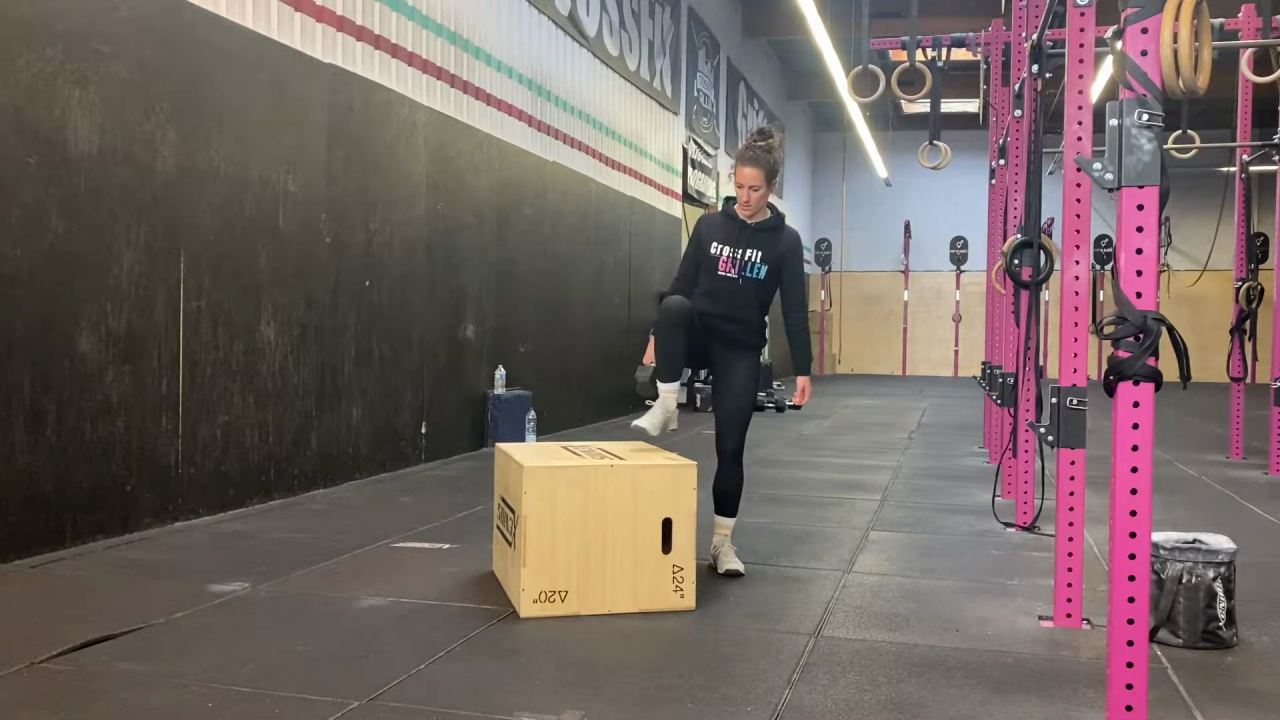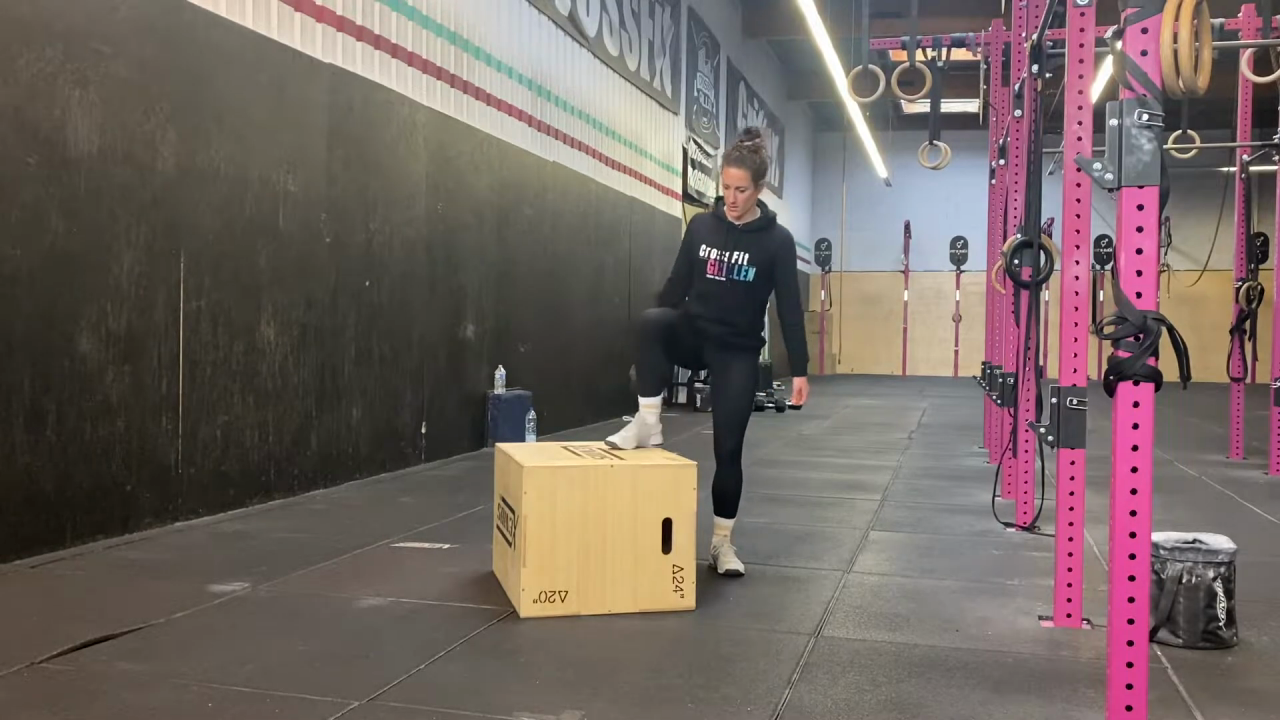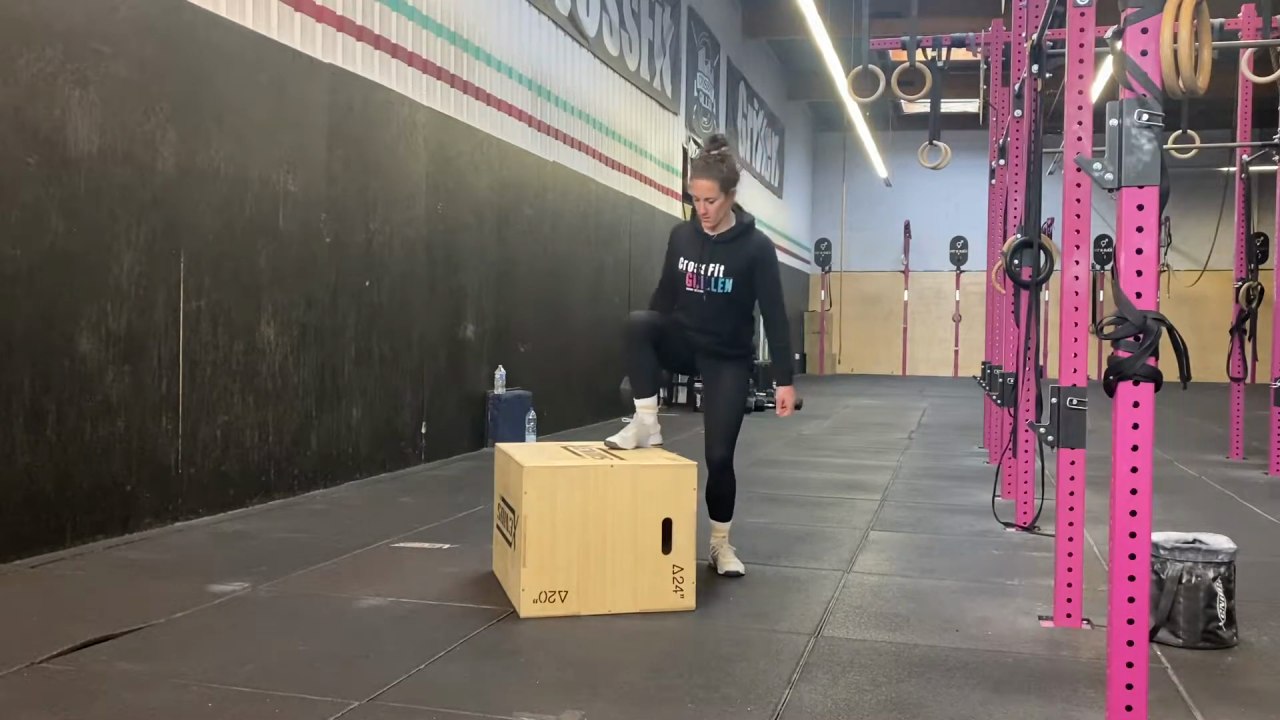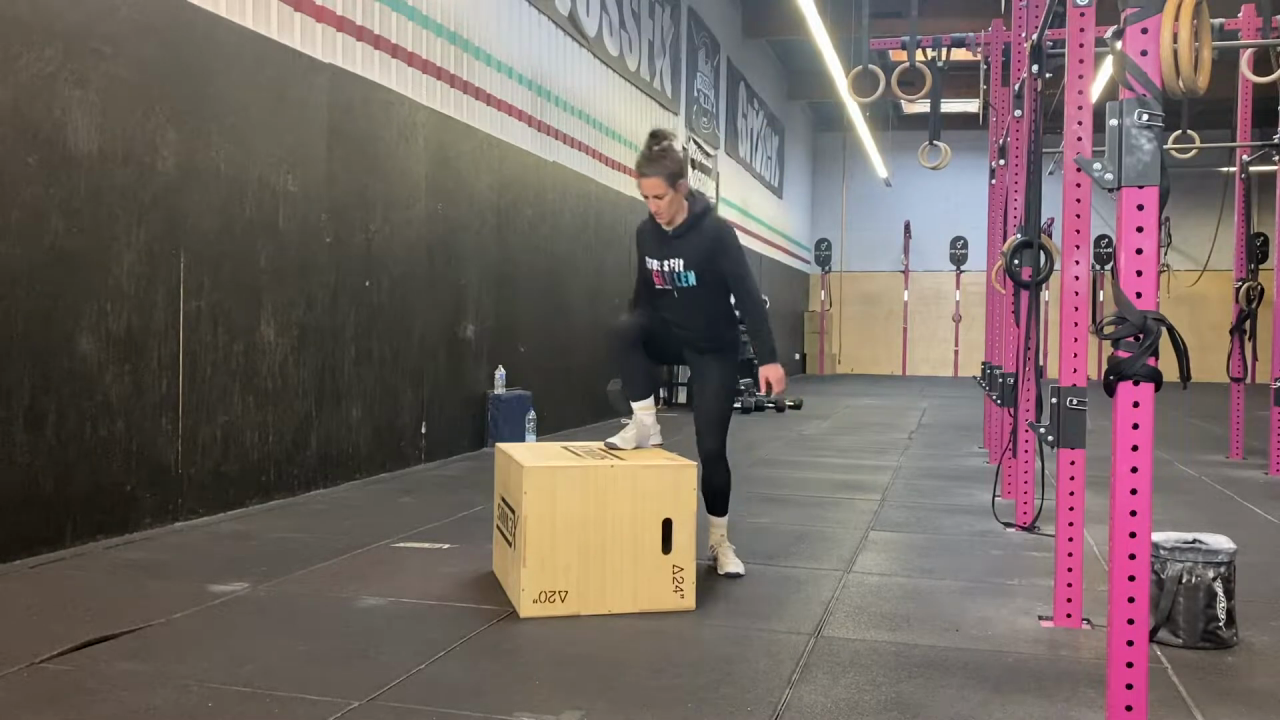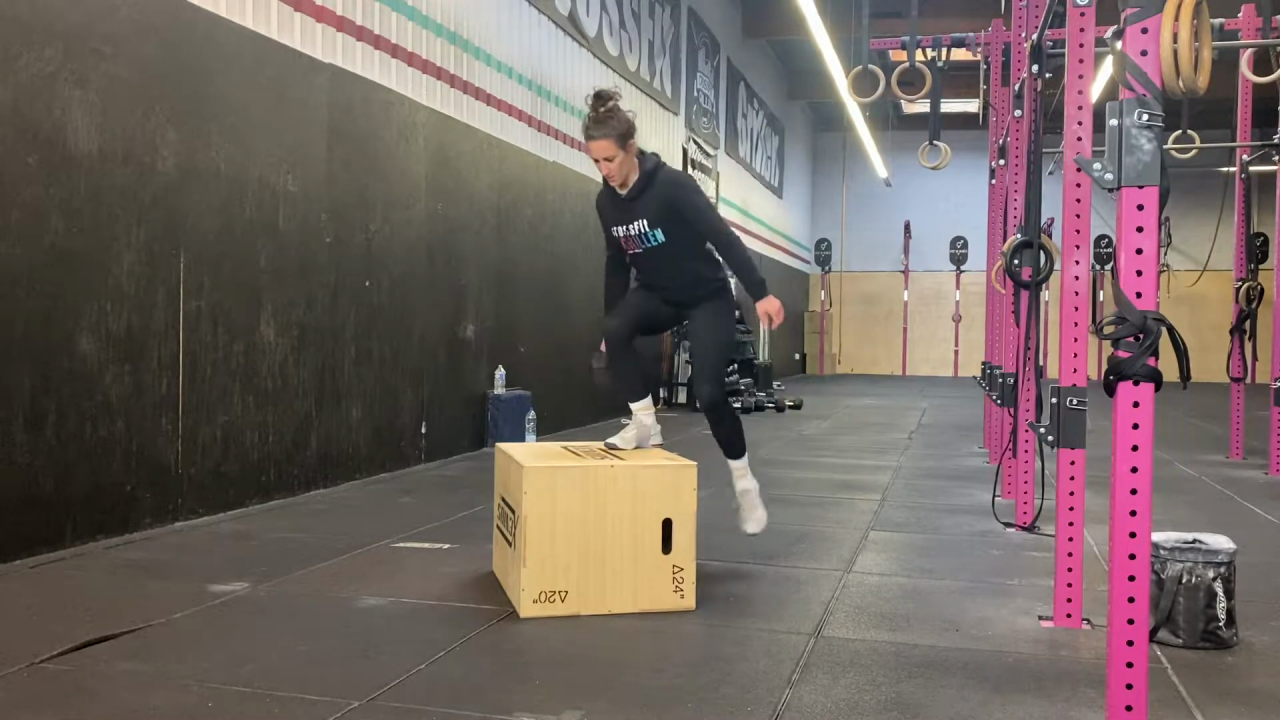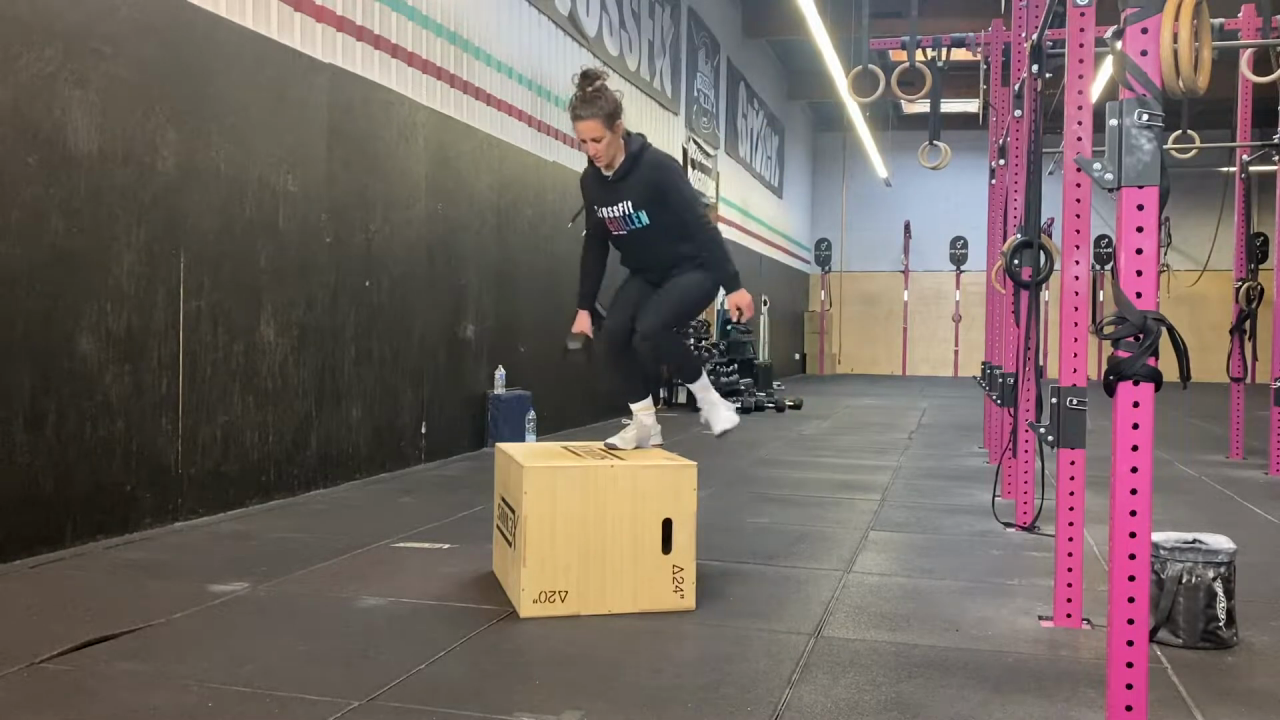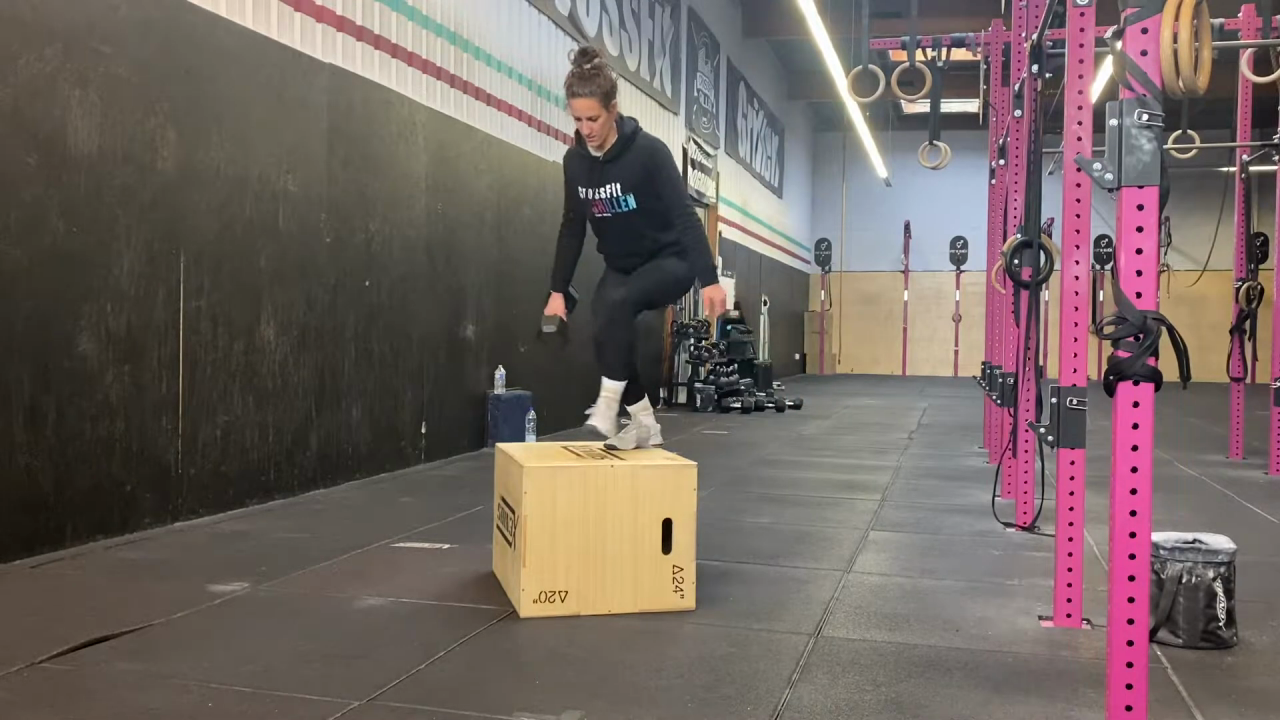
dt=0.2s
person 1, frame 1
left shoulder: (785, 240)
right shoulder: (710, 224)
left elbow: (795, 308)
right elbow: (683, 282)
left wrist: (803, 369)
right wrist: (658, 337)
left hip: (741, 351)
right hip: (699, 335)
left knee: (731, 447)
right knee: (673, 306)
left ankle: (722, 541)
right ankle: (667, 407)
person 1, frame 2
left shoulder: (776, 240)
right shoulder: (701, 226)
left elbow: (789, 307)
right elbow: (677, 283)
left wrist: (799, 369)
right wrist: (652, 346)
left hip: (738, 352)
right hip: (692, 335)
left knee: (728, 448)
right knee: (651, 320)
left ankle: (722, 542)
right ankle: (648, 422)
person 1, frame 3
left shoulder: (755, 246)
right shoulder: (681, 235)
left elbow: (774, 314)
right elbow: (665, 294)
left wrist: (785, 378)
right wrist: (646, 354)
left hip: (729, 358)
right hip: (683, 344)
left knee: (719, 455)
right knee: (638, 321)
left ankle: (721, 543)
right ankle: (646, 424)
person 1, frame 4
left shoulder: (715, 232)
right shoulder: (645, 233)
left elbow: (746, 294)
right elbow: (643, 294)
left wrist: (768, 359)
right wrist: (635, 350)
left hip: (713, 349)
right hip: (667, 334)
left knee: (711, 447)
right knee: (625, 328)
left ankle: (720, 539)
right ankle: (644, 423)
person 1, frame 5
left shoulder: (671, 185)
right shoulder: (606, 200)
left elbow: (722, 236)
right elbow: (616, 266)
left wrist: (760, 294)
right wrist: (610, 324)
left hip: (708, 298)
right hip: (656, 293)
left knee: (709, 393)
right knee: (616, 330)
left ankle: (743, 481)
right ankle: (644, 422)
person 1, frame 6
left shoulder: (657, 168)
right shoulder: (591, 181)
left elbow: (701, 226)
right elbow: (595, 247)
left wrist: (734, 286)
right wrist: (584, 308)
left hip: (691, 271)
right hip: (644, 275)
left knee: (652, 328)
right knee: (613, 334)
left ankle: (707, 395)
right ankle: (645, 422)
person 1, frame 7
left shoulder: (648, 152)
right shoulder: (575, 160)
left elbow: (684, 215)
right elbow: (572, 228)
left wrist: (709, 279)
right wrist: (557, 290)
left hip: (668, 261)
right hip: (619, 267)
left knee: (617, 304)
right knee: (605, 334)
left ankle: (607, 406)
right ankle: (644, 423)
